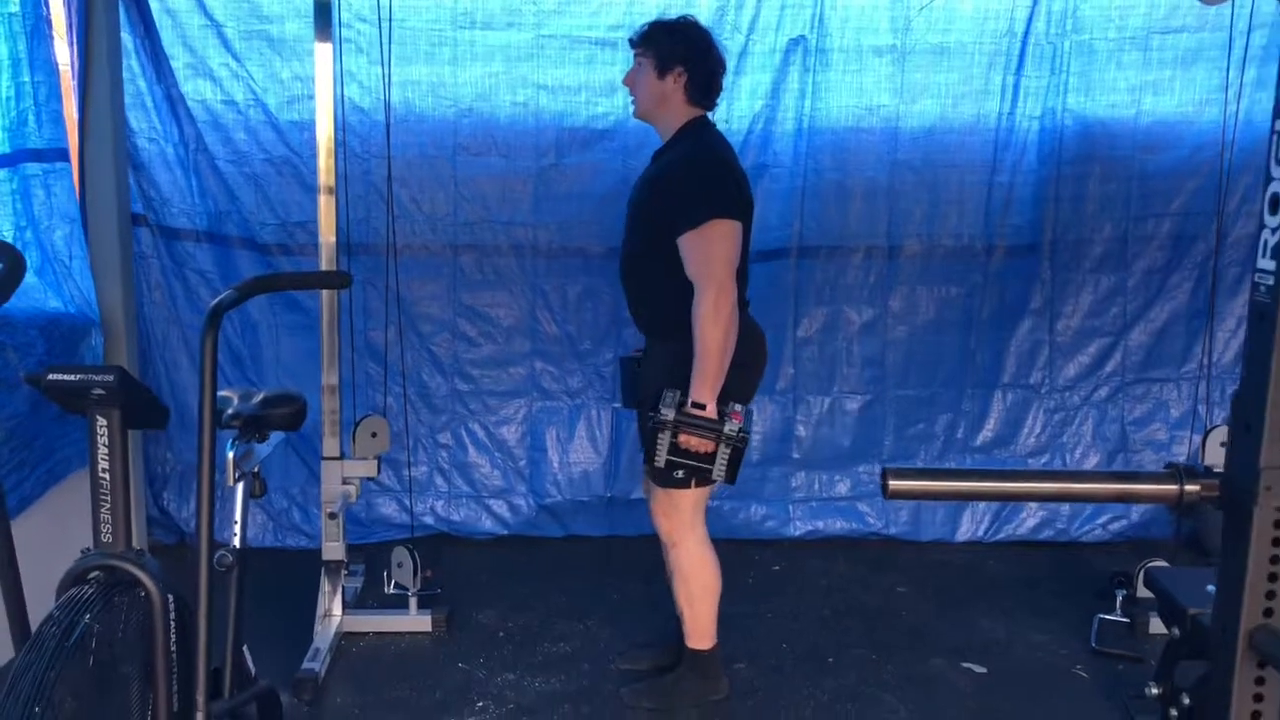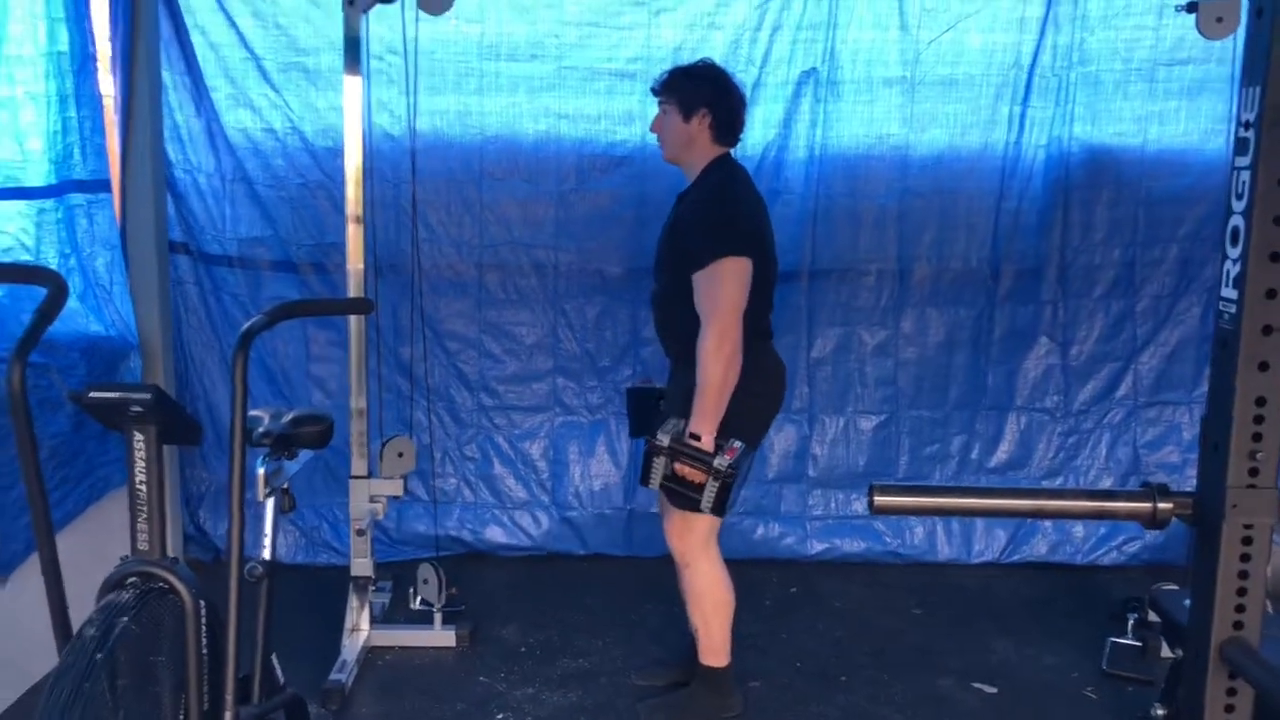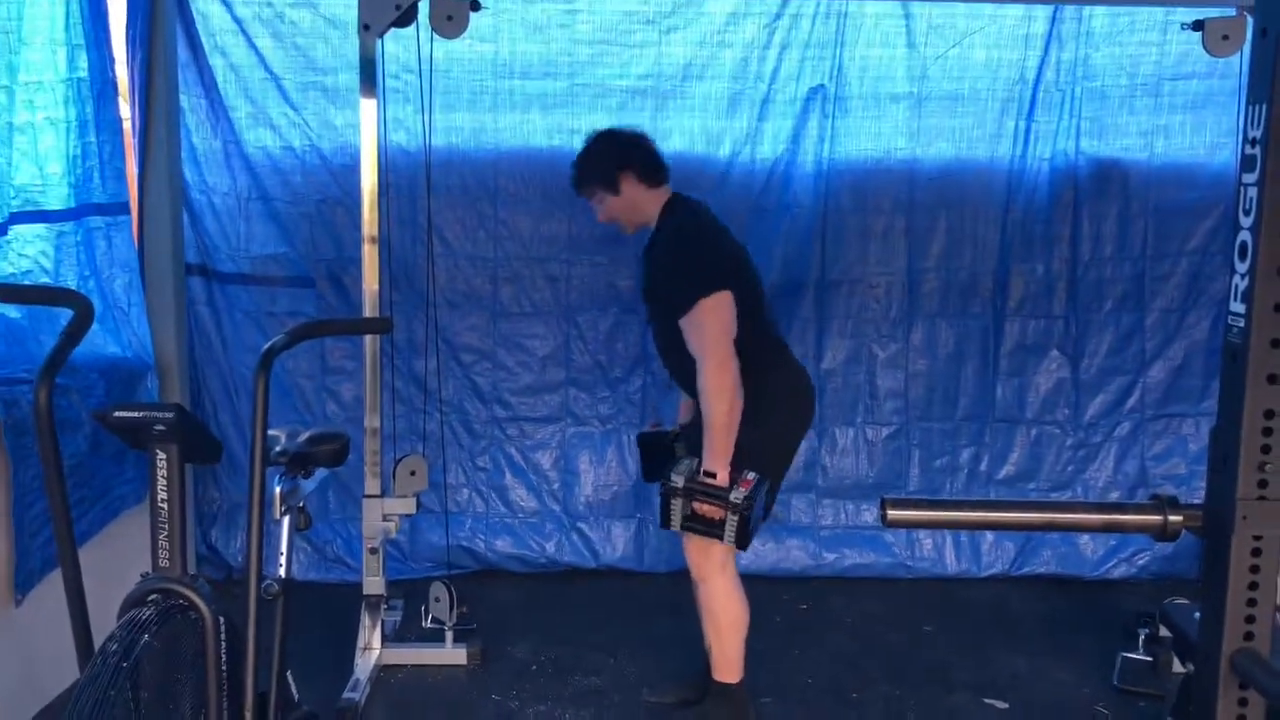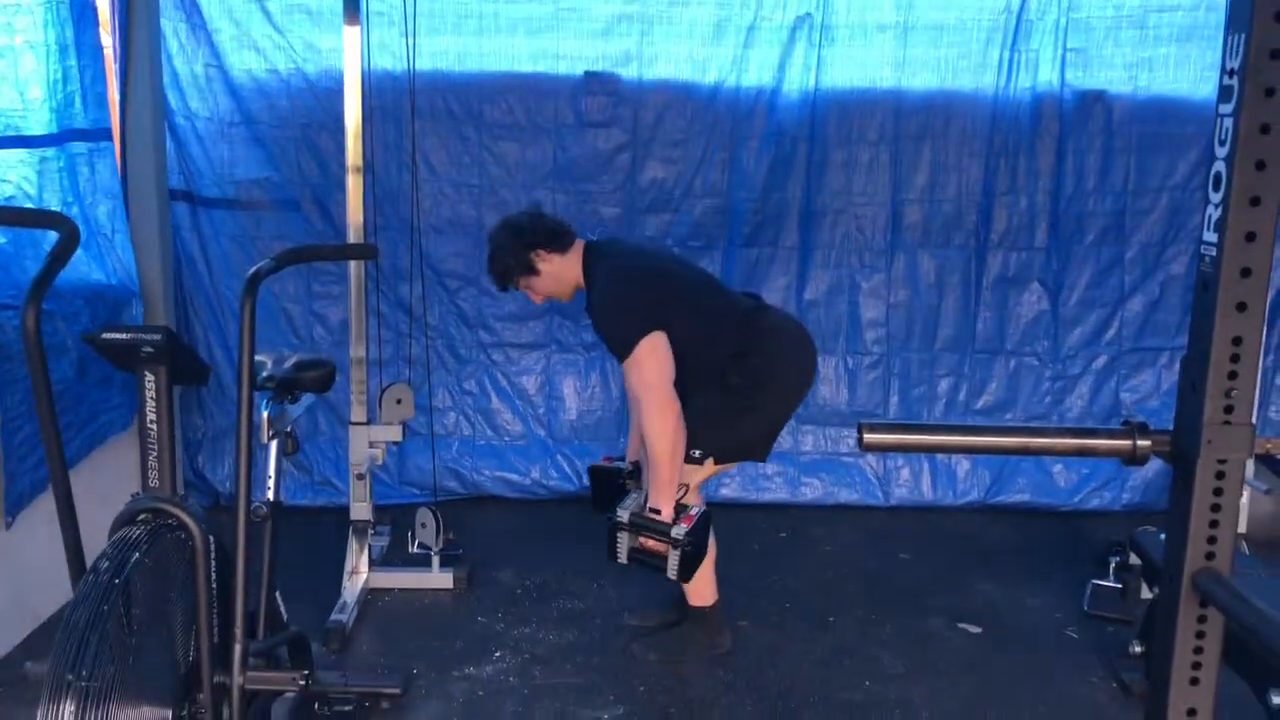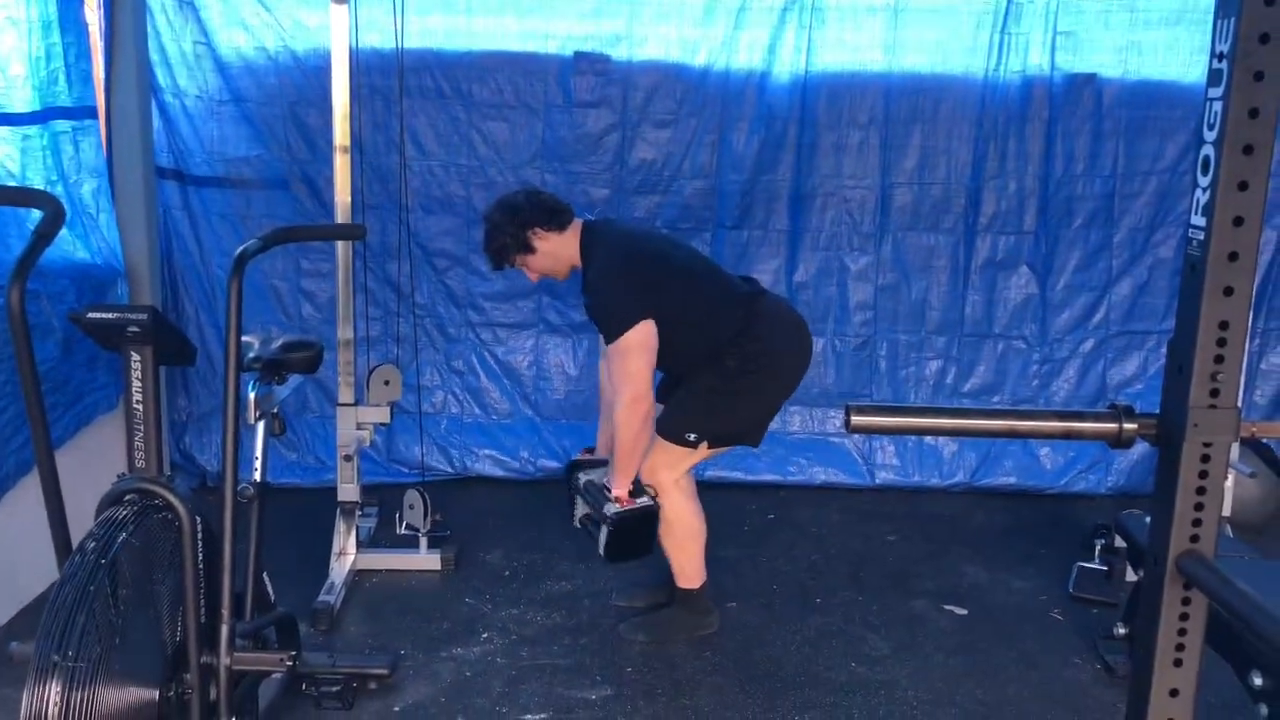
dt=1s
person 1, frame 1
left shoulder: (699, 165)
right shoulder: (679, 155)
left elbow: (716, 293)
left wrist: (704, 398)
left hip: (702, 359)
right hip: (674, 352)
left knee: (676, 516)
right knee: (666, 503)
left ankle: (702, 668)
right ankle: (688, 639)
person 1, frame 2
left shoulder: (717, 202)
right shoulder: (715, 192)
left elbow: (722, 329)
left wrist: (701, 429)
right wrist: (685, 404)
left hip: (728, 388)
right hip: (712, 380)
left knee: (689, 534)
right knee: (681, 520)
right ankle: (703, 656)
person 1, frame 3
left shoulder: (683, 242)
right shoulder: (679, 231)
left elbow: (717, 365)
left wrist: (714, 467)
right wrist: (687, 427)
left hip: (763, 406)
right hip: (748, 401)
left knee: (708, 551)
right knee: (701, 542)
person 1, frame 4
left shoulder: (615, 294)
right shoulder: (610, 267)
left elbow: (662, 410)
right elbow: (645, 378)
left wrist: (661, 506)
right wrist: (635, 455)
left hip: (769, 366)
right hip: (758, 351)
left knee: (672, 481)
right knee: (665, 471)
left ankle: (705, 624)
right ankle: (694, 599)
person 1, frame 5
left shoulder: (612, 274)
right shoulder: (605, 248)
left elbow: (635, 399)
right elbow: (614, 361)
left wrist: (619, 485)
right wrist: (604, 450)
left hip: (765, 352)
right hip: (743, 337)
left knee: (659, 467)
right knee: (657, 446)
left ankle: (693, 606)
right ankle: (680, 580)
